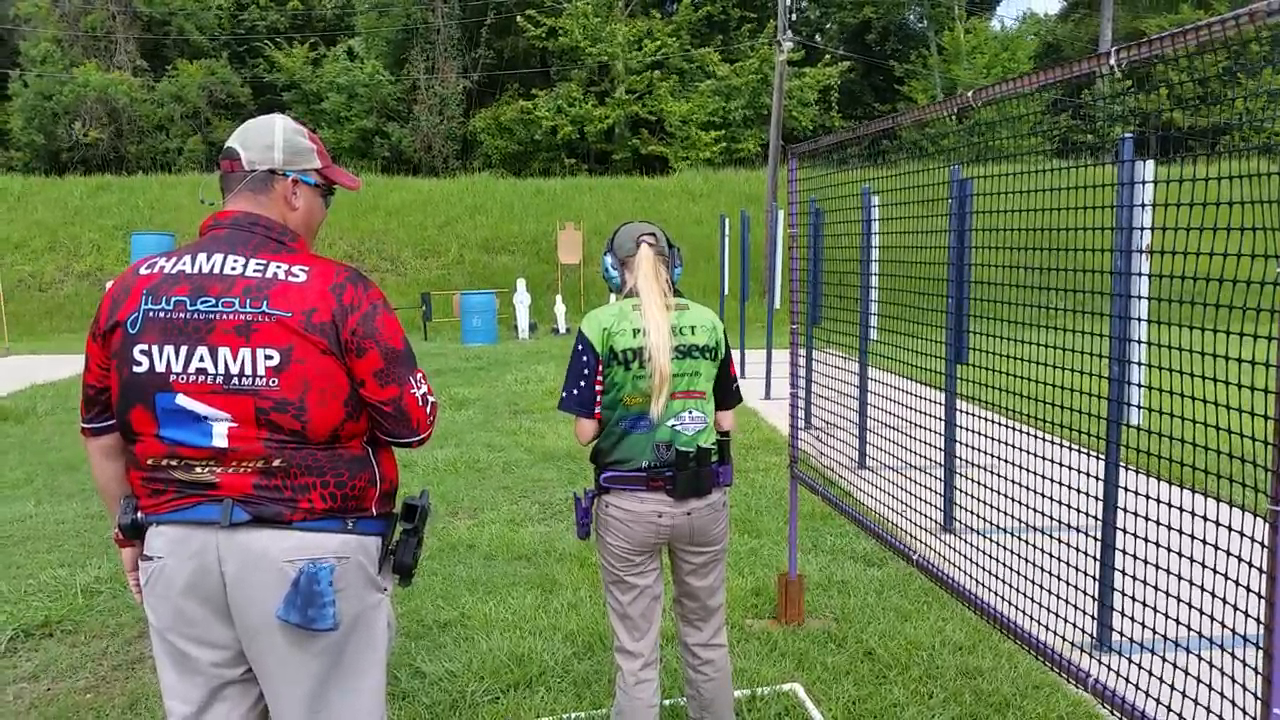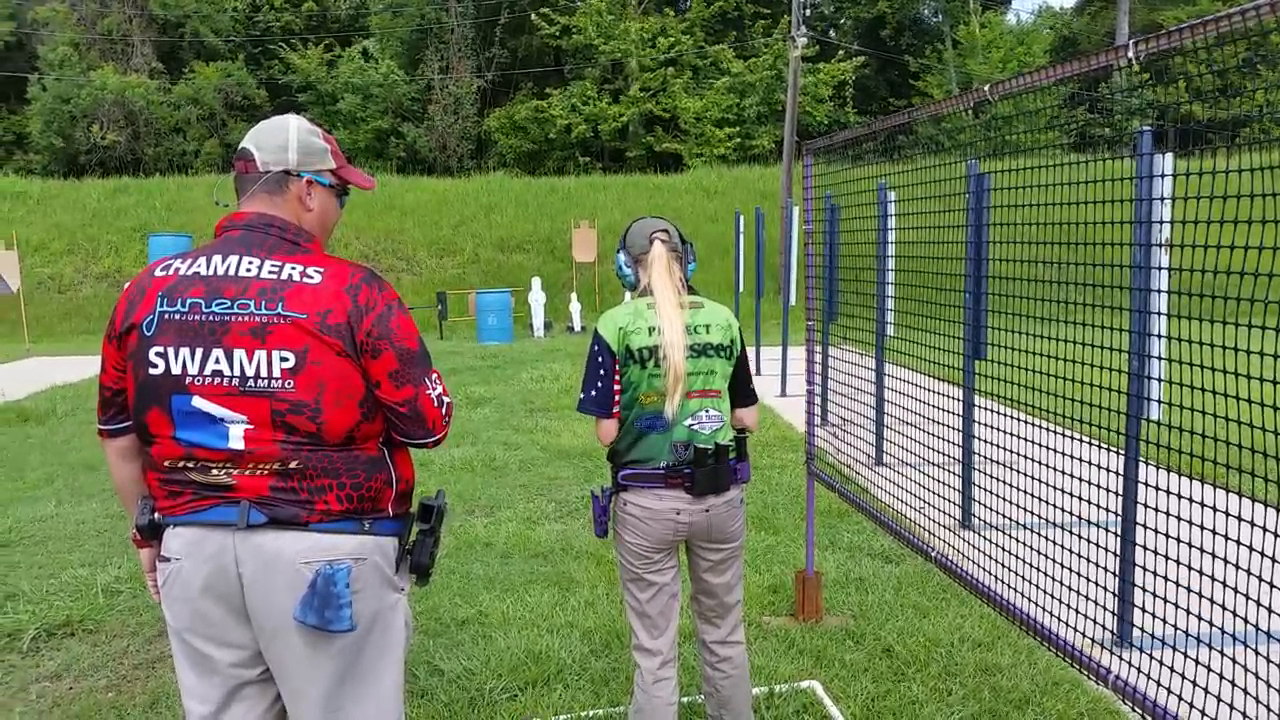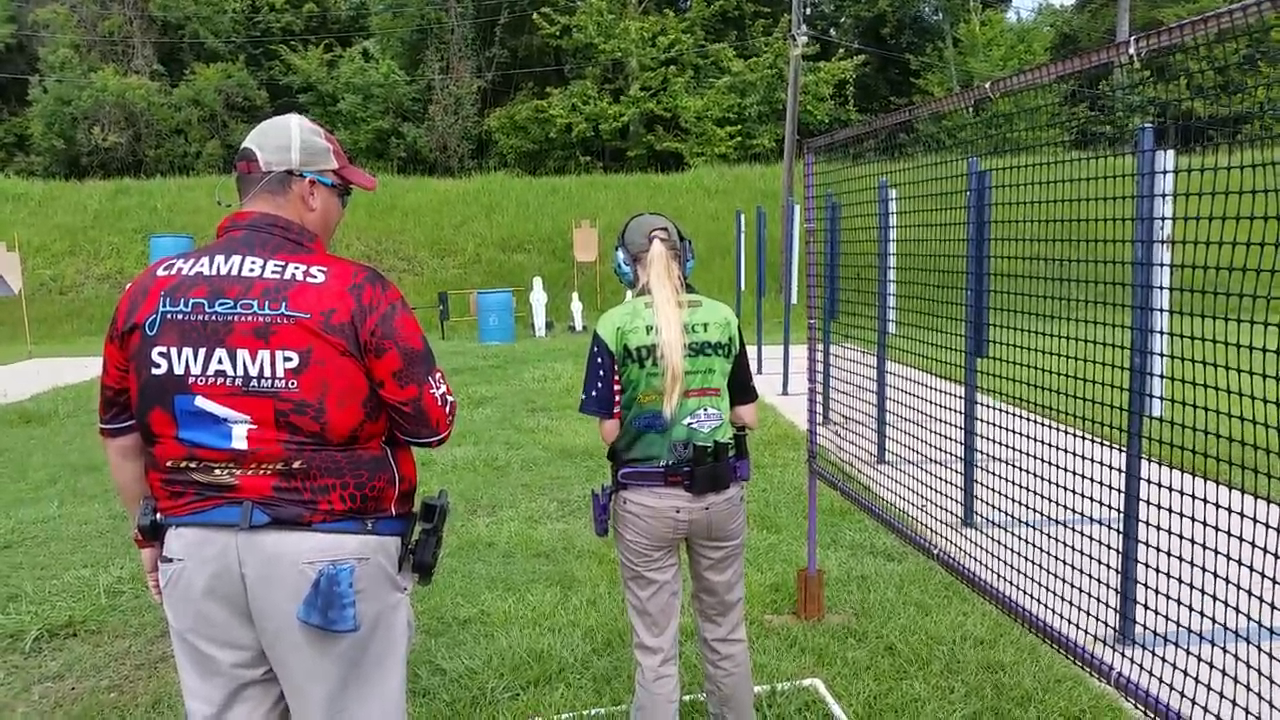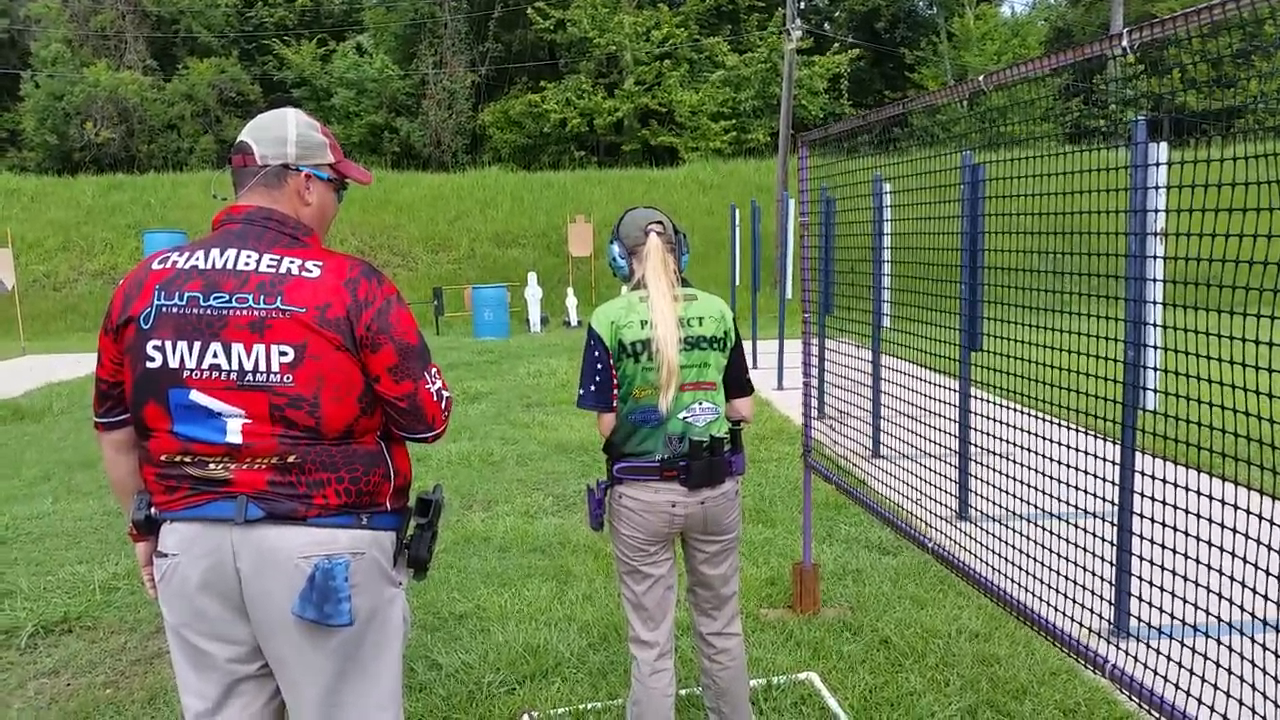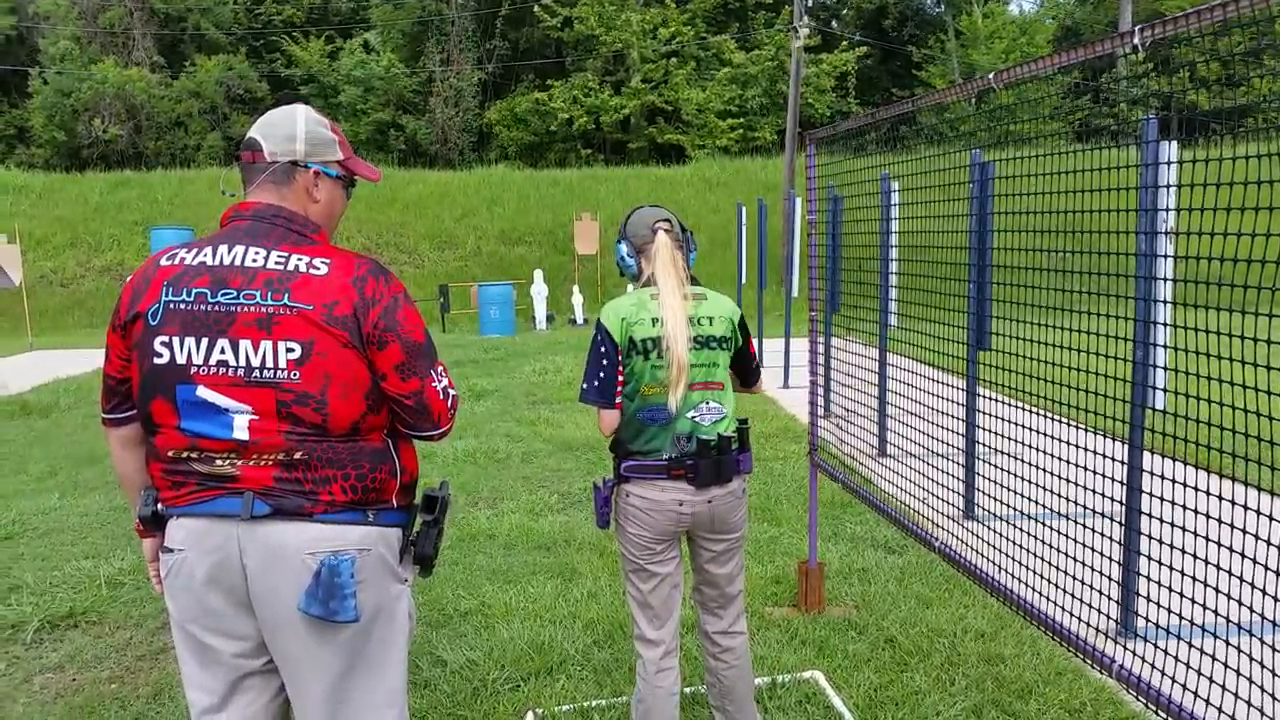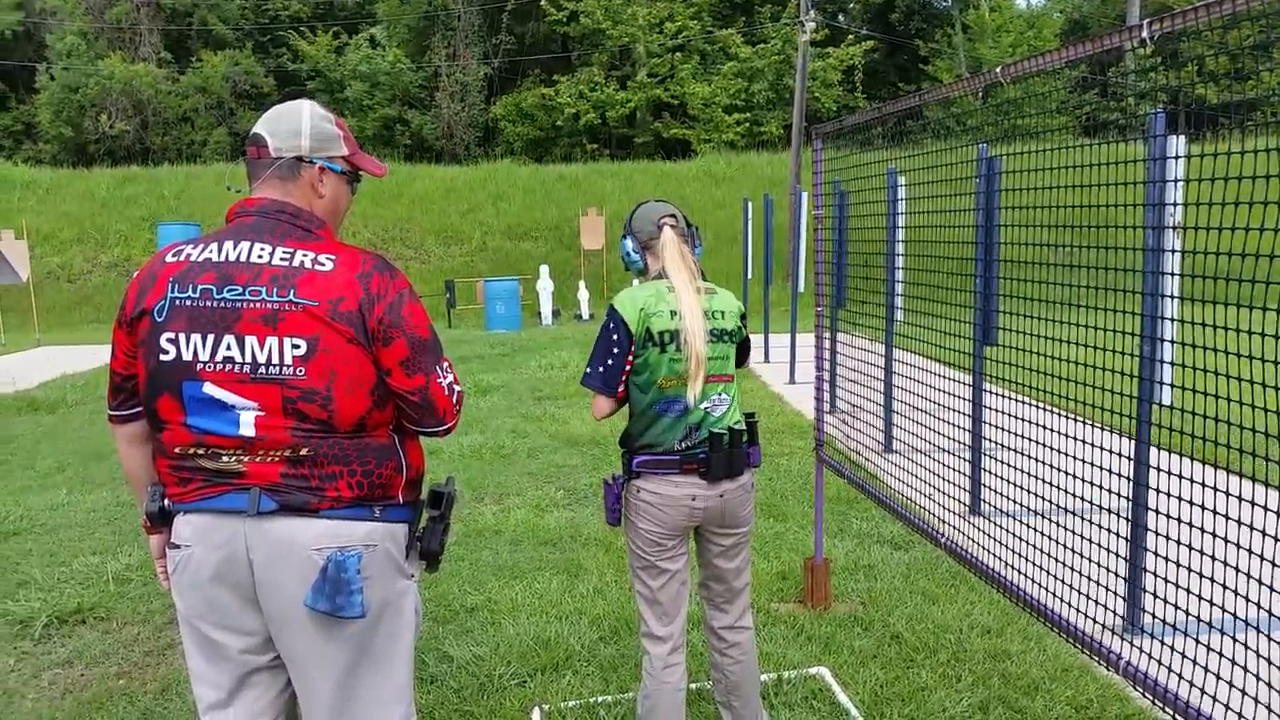
dt=0.5s
person 1, frame 1
left shoulder: (131, 289)
right shoulder: (338, 290)
left elbow: (102, 436)
right elbow: (412, 424)
left wrist: (131, 533)
left hip: (176, 546)
right hip: (308, 550)
person 1, frame 2
left shoulder: (146, 291)
right shoulder: (352, 291)
left elbow: (120, 437)
right elbow: (428, 425)
left wrist: (150, 532)
left hip: (194, 548)
right hip: (326, 552)
person 1, frame 3
left shoulder: (148, 291)
right shoulder: (356, 291)
left elbow: (121, 437)
right elbow: (432, 425)
left wrist: (151, 535)
left hip: (197, 549)
right hip: (328, 553)
person 1, frame 4
left shoulder: (143, 285)
right shoulder: (352, 285)
left elbow: (116, 431)
right elbow: (427, 419)
left wrist: (145, 528)
left hip: (191, 543)
right hip: (323, 548)
person 1, frame 5
left shoulder: (151, 280)
right shoulder: (359, 283)
left elbow: (123, 426)
right elbow: (434, 418)
left wrist: (152, 525)
left hip: (197, 539)
right hip: (329, 544)
person 1, frame 6
left shoulder: (156, 276)
right shoulder: (364, 278)
left elbow: (130, 422)
right elbow: (439, 414)
left wrist: (158, 520)
left hip: (204, 535)
right hip: (337, 540)
person 2, frame 1
left shoulder: (601, 325)
right shoulder: (708, 321)
left elbow: (585, 431)
right elbow: (726, 420)
left hip: (630, 503)
right hip: (703, 497)
left knee: (637, 650)
right knee: (708, 637)
person 2, frame 2
left shoulder: (616, 324)
right shoulder: (723, 319)
left elbow: (607, 432)
right elbow: (746, 419)
left hip: (646, 501)
right hip: (720, 494)
left knee: (654, 648)
right knee: (724, 633)
person 2, frame 3
left shoulder: (615, 325)
right shoulder: (722, 317)
left elbow: (610, 431)
right elbow: (747, 417)
left hip: (648, 499)
right hip: (720, 492)
left knee: (655, 646)
right knee: (726, 631)
person 2, frame 4
left shoulder: (610, 319)
right shoulder: (717, 311)
left elbow: (607, 424)
right elbow: (743, 411)
left hip: (642, 494)
right hip: (716, 486)
left knee: (651, 639)
right knee: (721, 624)
person 2, frame 5
left shoulder: (620, 314)
right shoulder: (724, 309)
left elbow: (609, 422)
right elbow: (752, 384)
left hip: (650, 492)
right hip: (722, 486)
left knee: (656, 638)
right knee: (726, 624)
person 2, frame 6
left shoulder: (633, 304)
right shoulder: (729, 304)
left elbow: (602, 406)
left wrist: (641, 380)
left hip: (659, 487)
right hip: (730, 481)
left knee: (663, 635)
right knee: (732, 619)
